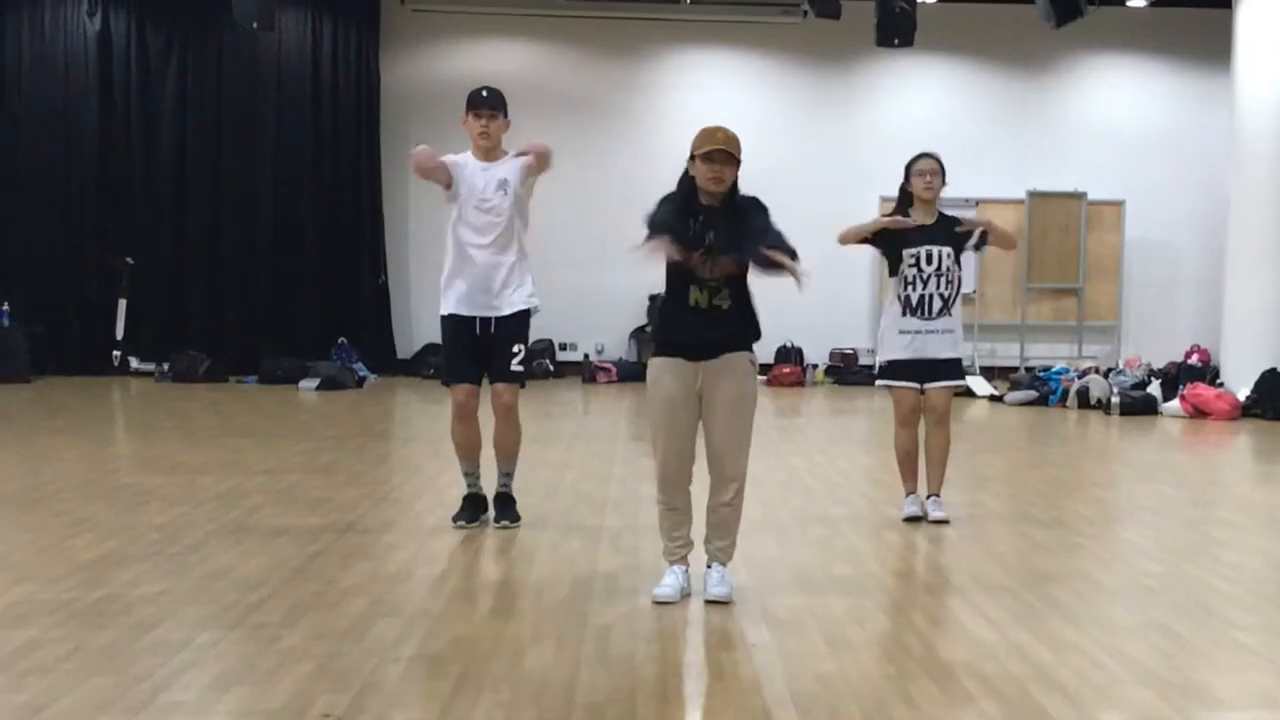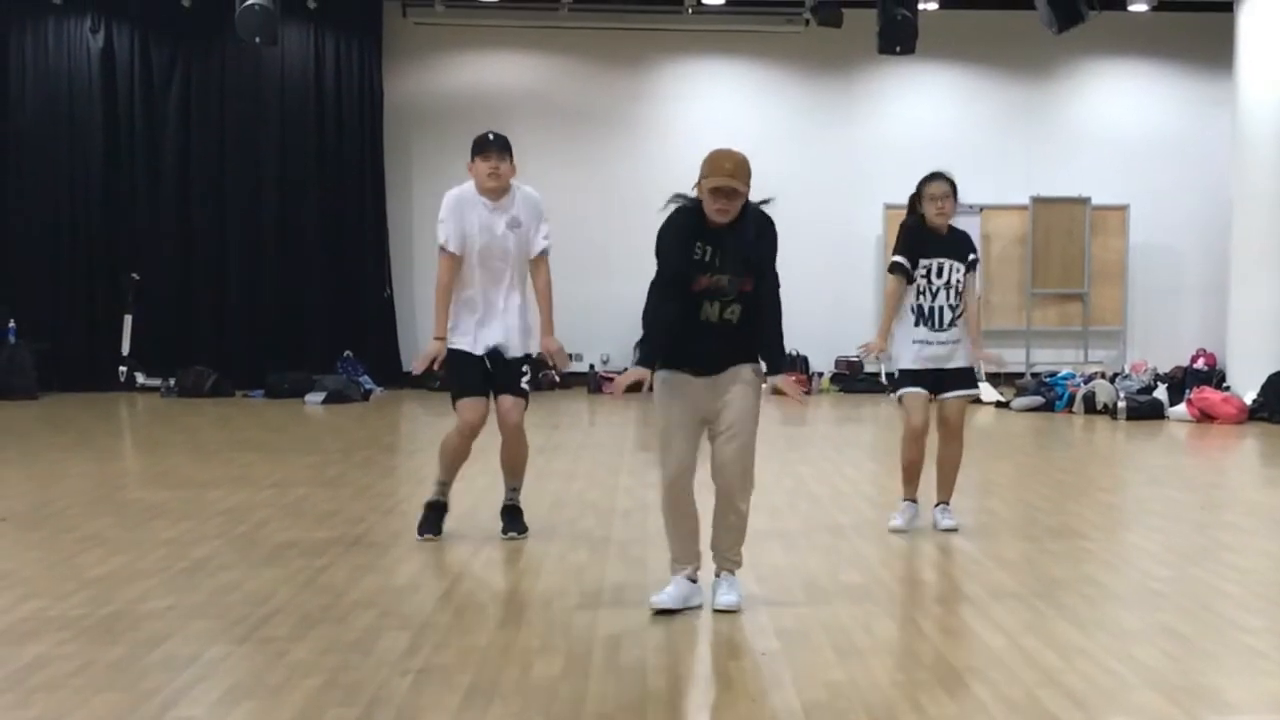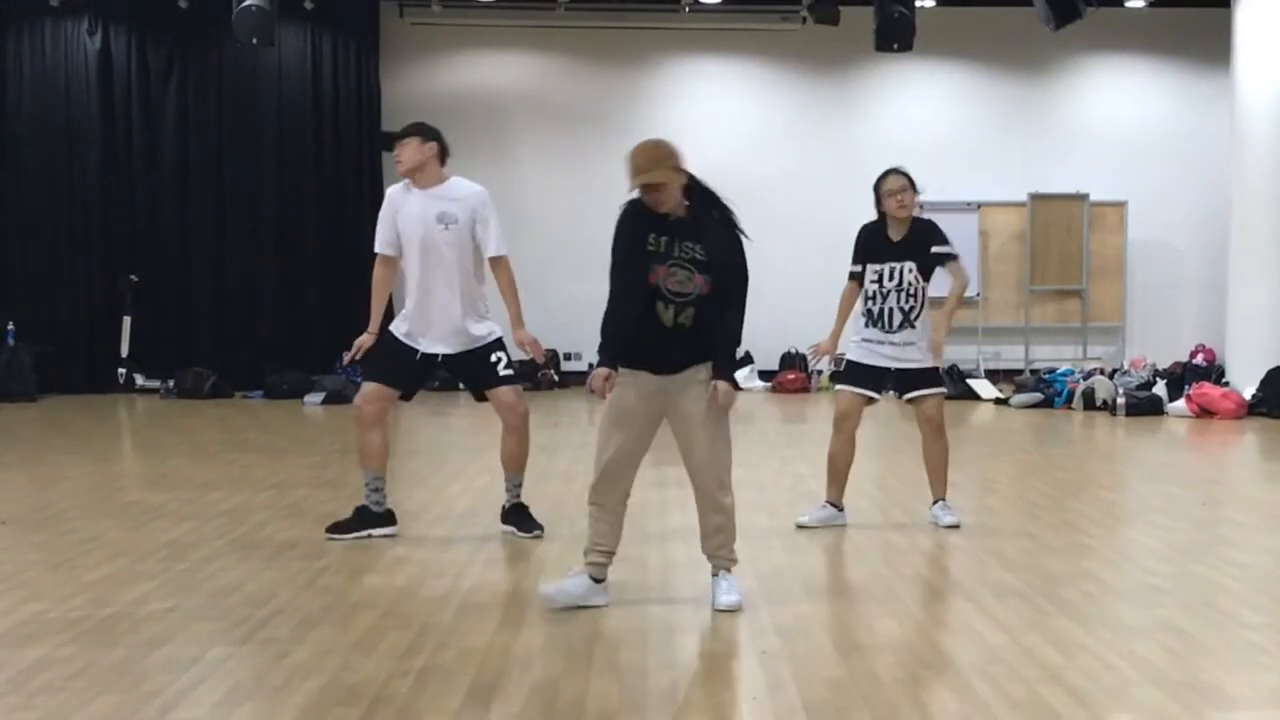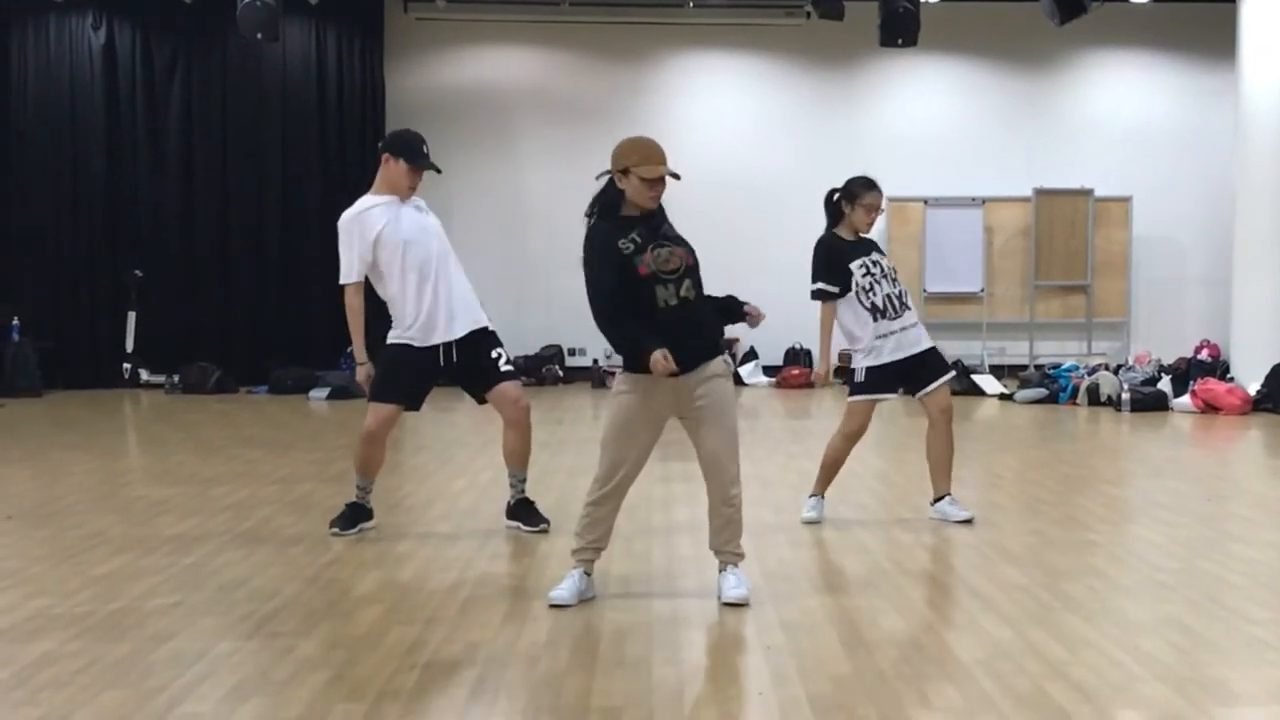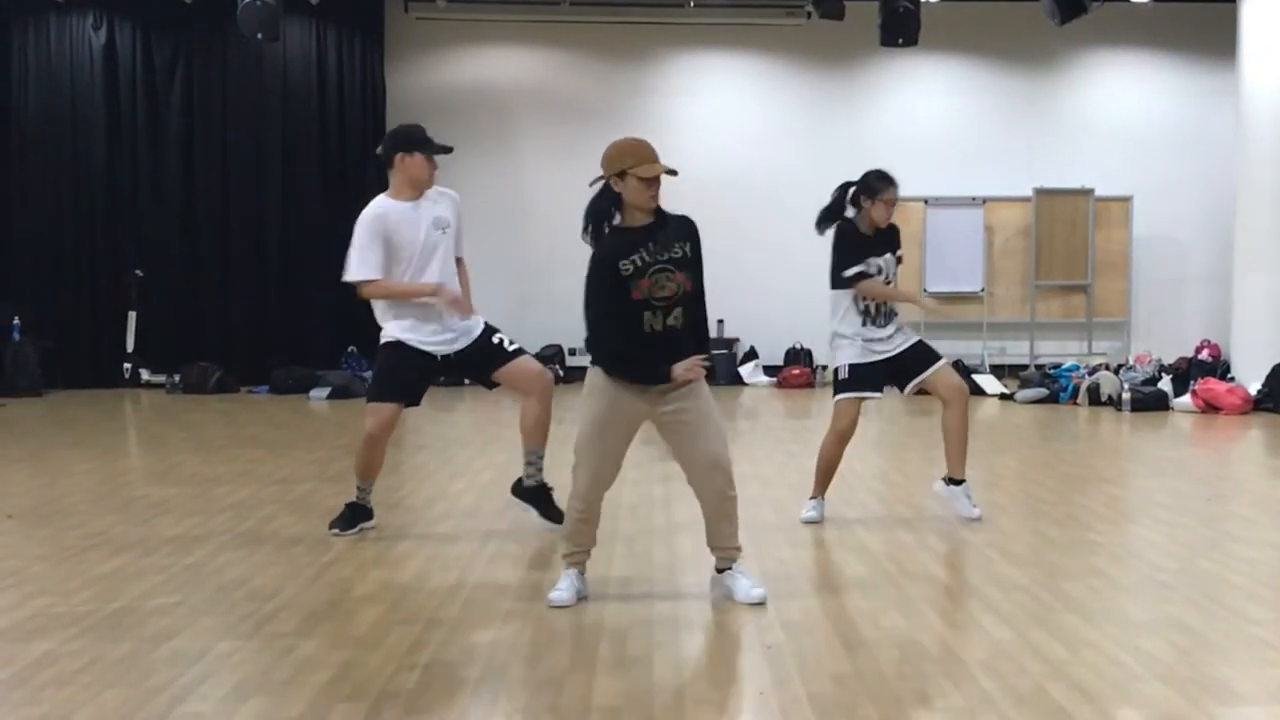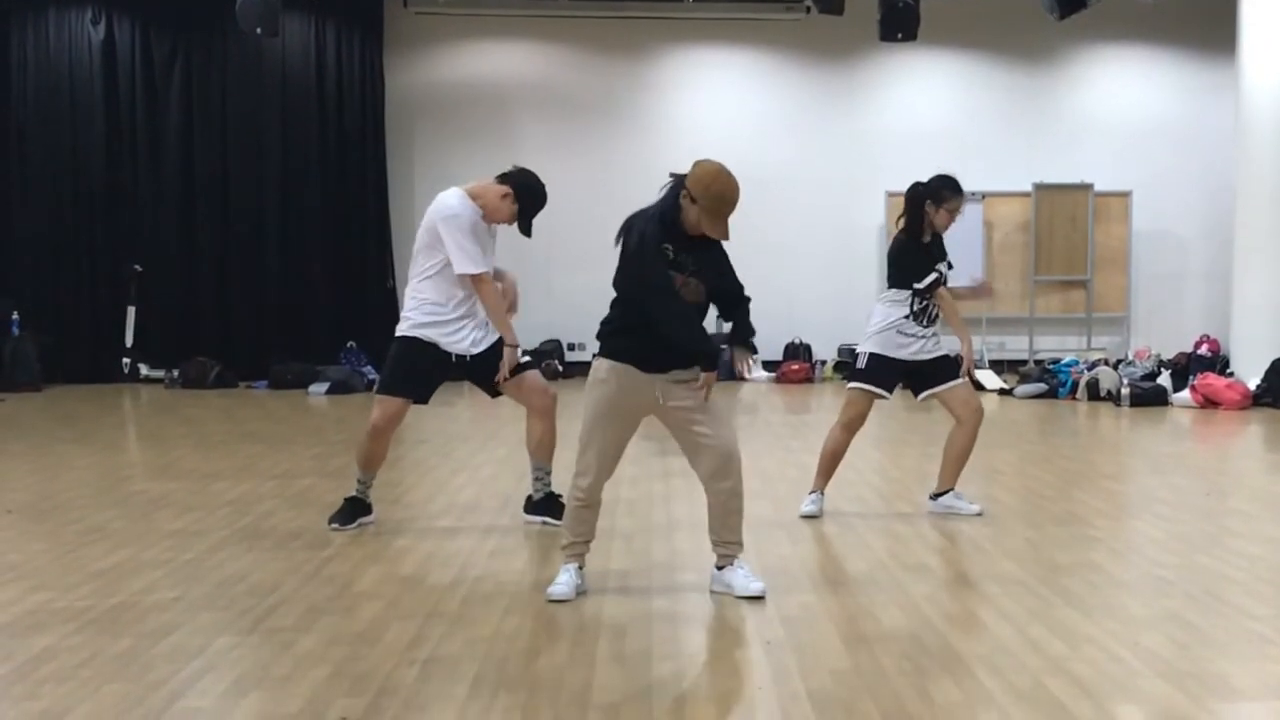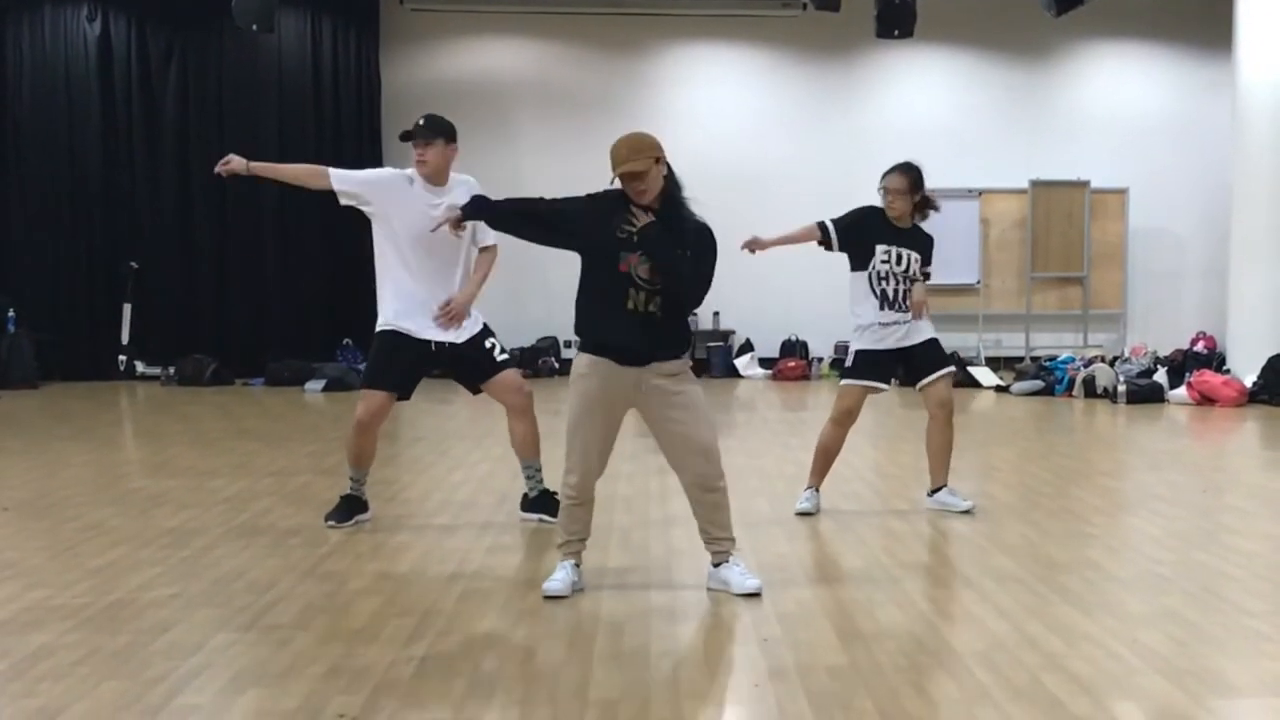
dt=0.7s
person 1, frame 1
left shoulder: (748, 211)
right shoulder: (676, 209)
left elbow: (773, 247)
right elbow: (660, 222)
left wrist: (782, 257)
right wrist: (660, 240)
left hip: (733, 359)
right hip: (671, 357)
left knee: (729, 471)
right knee: (671, 470)
left ankle: (719, 564)
right ankle: (677, 563)
person 1, frame 2
left shoulder: (760, 230)
right shoulder: (679, 227)
left elbow: (767, 300)
right elbow: (662, 296)
left wrist: (777, 367)
right wrist: (647, 361)
left hip: (738, 373)
right hip: (679, 372)
left knee: (734, 475)
right knee: (676, 478)
left ankle: (726, 572)
right ankle: (685, 576)
person 1, frame 3
left shoulder: (718, 228)
right shoulder: (634, 223)
left elbow: (732, 306)
right elbow: (619, 297)
left wrist: (723, 371)
right wrist: (607, 360)
left hip: (697, 375)
right hip: (636, 374)
left knee: (713, 477)
right knee: (609, 474)
left ankle: (722, 571)
right ankle: (593, 576)
person 1, frame 4
left shoulder: (662, 225)
right shoulder: (604, 238)
right elbow: (608, 313)
left wrist: (737, 309)
right wrist: (646, 351)
left hip: (707, 368)
right hip: (644, 375)
left knee: (723, 472)
right knee: (611, 475)
left ankle: (729, 565)
right ankle: (582, 570)
person 1, frame 5
left shoulder: (684, 230)
right shoulder: (609, 249)
right elbow: (603, 333)
left wrist: (695, 362)
right wrist: (663, 368)
left hip: (681, 377)
right hip: (617, 379)
left knee: (715, 470)
right knee: (589, 481)
left ankle: (726, 566)
right ankle: (573, 570)
person 1, frame 6
left shoulder: (709, 244)
right shoulder: (644, 230)
left elbow: (732, 297)
right elbow: (663, 305)
left wrist: (742, 340)
right wrist: (708, 356)
left hip: (684, 373)
right hip: (622, 369)
left knee: (725, 460)
right knee: (591, 471)
left ankle: (727, 564)
right ankle: (572, 565)
person 1, frame 7
left shoulder: (693, 233)
right shoulder: (600, 213)
left elbow: (690, 293)
right elbow: (539, 215)
left wrist: (651, 238)
right wrist: (474, 209)
left hip: (665, 367)
right hip: (600, 364)
left knee: (703, 461)
right knee: (582, 467)
left ankle: (721, 560)
right ankle: (570, 561)
person 2, frame 1
left shoulder: (519, 167)
right shoulder: (451, 168)
left elbow: (543, 154)
right elbow: (419, 161)
left wrist: (531, 153)
left hip: (510, 303)
right hip: (460, 303)
left knee: (506, 401)
right knee: (463, 401)
left ankle: (505, 494)
right ankle: (472, 494)
person 2, frame 2
left shoulder: (529, 203)
right shoulder: (456, 201)
left elbow: (539, 266)
right elbow: (447, 265)
left wrist: (548, 333)
right wrist: (439, 336)
left hip: (514, 335)
right hip: (465, 334)
left knee: (512, 419)
right knee: (471, 422)
left ankle: (512, 505)
right ankle: (438, 501)
person 2, frame 3
left shoulder: (470, 195)
right shoulder: (395, 198)
left elbow: (498, 260)
right elbow: (385, 265)
left wrist: (519, 324)
right wrist: (372, 329)
left hip: (473, 332)
right hip: (411, 332)
left knee: (515, 410)
right knee: (366, 406)
left ankle: (514, 506)
right ankle: (376, 510)
person 2, frame 4
left shoulder: (418, 206)
right shoulder: (357, 218)
right elbow: (353, 290)
left wrist: (471, 302)
right wrist: (361, 358)
left hip: (469, 328)
right hip: (411, 340)
left knee: (516, 406)
right knee: (375, 426)
left ankle: (518, 502)
right ankle: (360, 506)
person 2, frame 5
left shoulder: (447, 201)
right shoulder: (376, 217)
right elbow: (368, 287)
left wrist: (461, 302)
right wrist: (433, 291)
left hip: (463, 330)
right hip: (406, 338)
left knee: (538, 382)
right knee: (375, 430)
left ankle: (533, 484)
right ankle: (360, 506)
person 2, frame 6
left shoulder: (481, 211)
right shoulder: (453, 211)
right elbow: (480, 282)
left wrist: (503, 278)
right wrist: (511, 341)
left hip: (476, 333)
right hip: (424, 333)
left knee: (543, 398)
right knee: (381, 421)
left ankle: (541, 497)
right ankle: (359, 500)
person 2, frame 7
left shoulder: (468, 189)
right shoulder: (386, 185)
left elbow: (488, 248)
right elbow: (319, 176)
left wrist: (469, 294)
right wrist: (250, 167)
left hip: (460, 326)
right hip: (402, 326)
left knee: (519, 396)
right knee: (366, 416)
left ankle: (536, 495)
right ankle: (355, 497)
person 3, frame 1
left shoulder: (956, 226)
right shoulder: (895, 226)
left elbow: (1010, 242)
right elbow: (846, 238)
left wrist: (986, 226)
right wrist: (882, 222)
left hip: (944, 339)
right hip: (902, 338)
left knee: (939, 414)
right knee: (906, 416)
left ankle: (934, 495)
right ankle: (910, 494)
person 3, frame 2
left shoulder: (964, 242)
right shoulder: (910, 232)
left elbow: (969, 293)
right elbow: (896, 285)
left wrist: (976, 343)
right wrist: (882, 335)
left hip: (954, 351)
right hip: (911, 349)
left knee: (952, 427)
right knee: (916, 426)
left ankle: (942, 505)
right ankle: (908, 501)
person 3, frame 3
left shoulder: (927, 233)
right shoulder: (868, 237)
left elbow: (960, 279)
right elbow: (853, 288)
left wrist: (943, 322)
right wrist: (832, 339)
left hip: (915, 349)
right hip: (867, 347)
left knee: (932, 421)
right knee: (844, 418)
left ankle: (940, 503)
right ankle: (833, 506)
person 3, frame 4
left shoulder: (870, 246)
right shoulder: (829, 248)
right elbow: (828, 305)
left wrist: (915, 326)
right wrist: (824, 358)
left hip: (914, 342)
right hip: (874, 351)
left knee: (942, 412)
right knee: (852, 428)
left ankle: (943, 499)
right ankle: (817, 496)
person 3, frame 5
left shoulder: (889, 233)
right shoulder: (847, 237)
right elbow: (865, 288)
right wrist: (916, 299)
left hip: (898, 340)
right hip: (856, 346)
left knee: (957, 392)
right knee: (843, 427)
left ankle: (955, 484)
right ankle: (816, 499)
person 3, frame 6
left shoulder: (935, 240)
right shoulder: (907, 246)
right elbow: (940, 296)
left wrist: (969, 293)
right wrist: (965, 340)
left hip: (926, 348)
right hip: (886, 343)
left knee: (972, 411)
right knee: (851, 418)
left ankle: (943, 494)
right ankle: (816, 493)
person 3, frame 7
left shoulder: (922, 239)
right shoulder: (865, 220)
right elbow: (820, 231)
left wrist: (920, 291)
right wrist: (770, 242)
left hip: (916, 333)
right hip: (872, 335)
left knee: (942, 404)
right knee: (843, 413)
left ankle: (939, 490)
right ankle: (812, 489)
